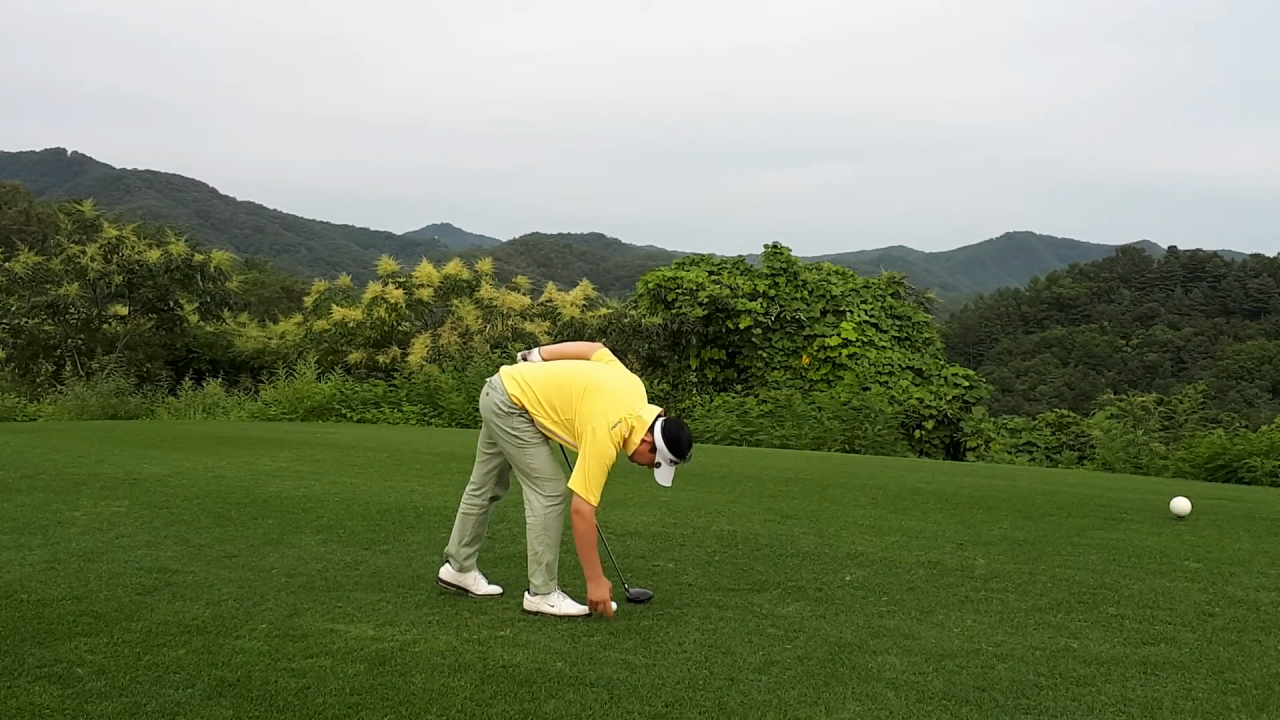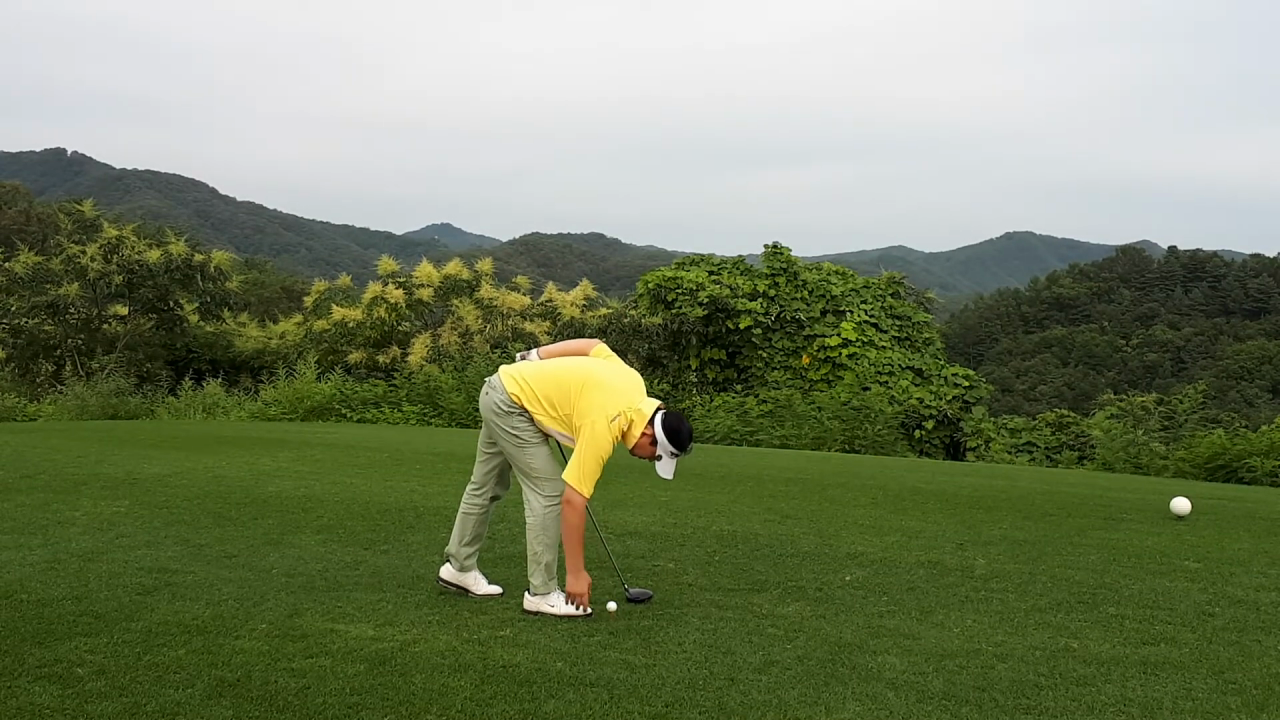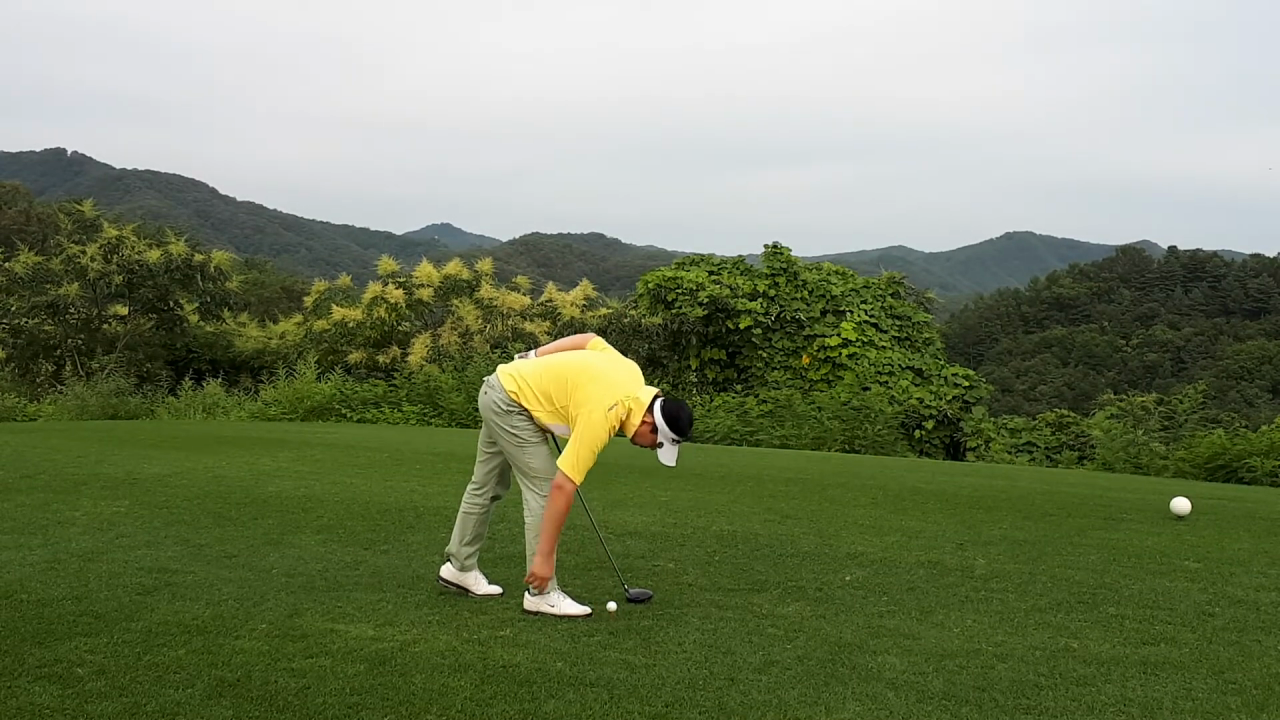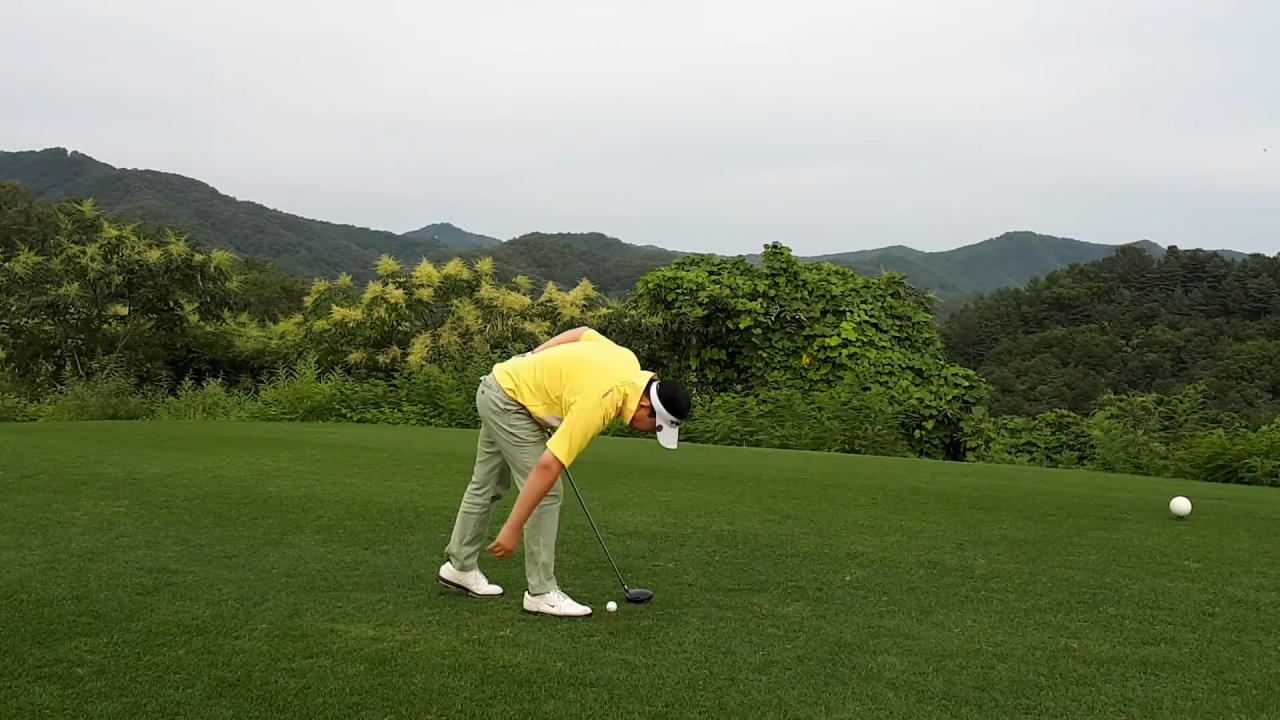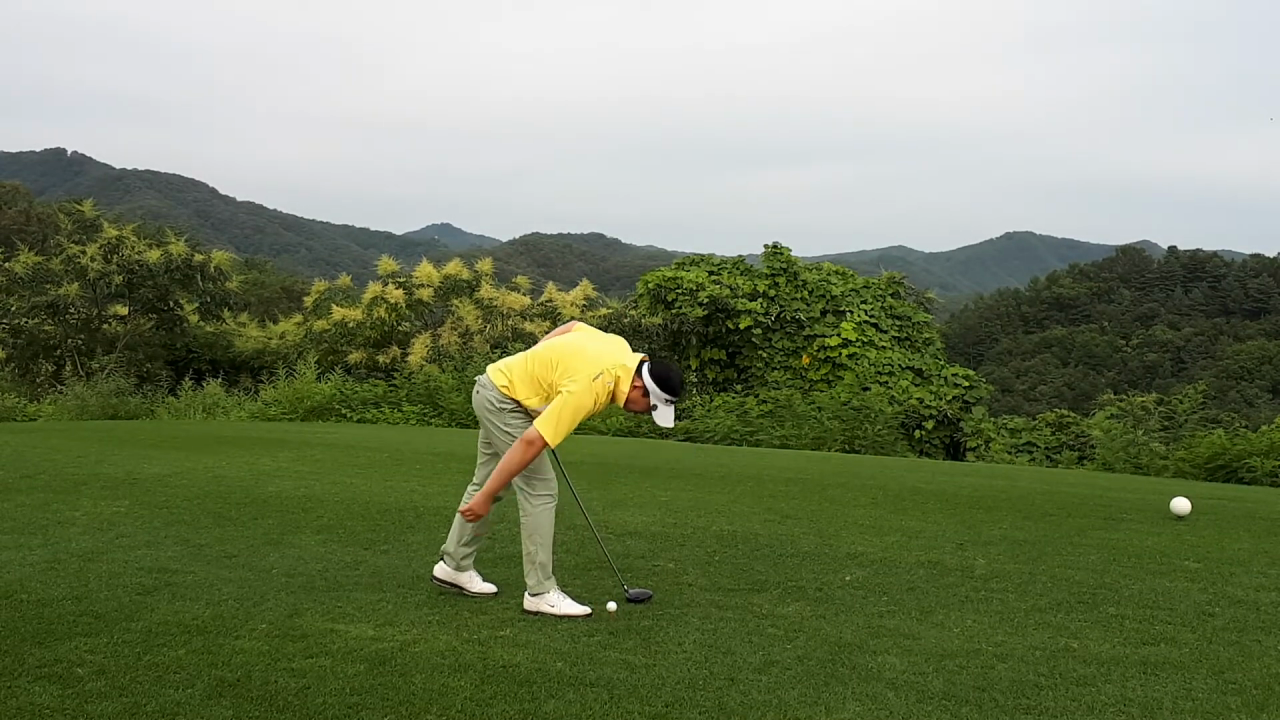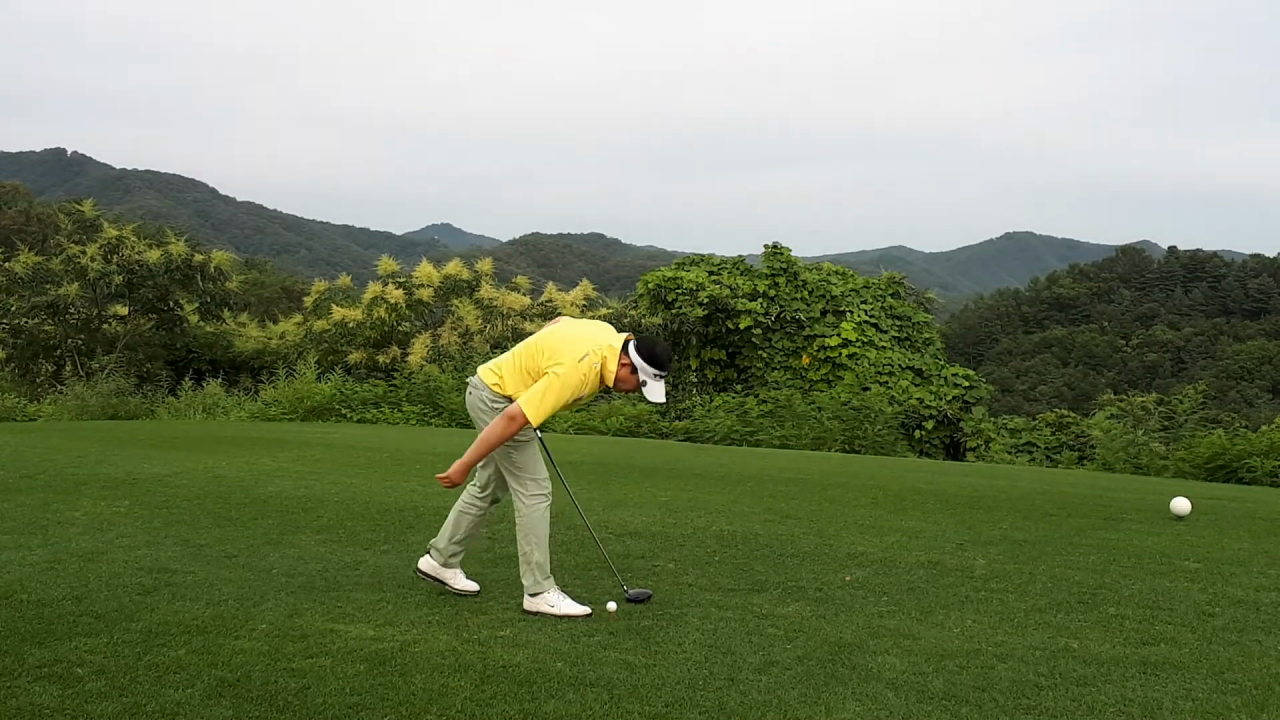
dt=0.1s
person 1, frame 1
left shoulder: (634, 389)
right shoulder: (605, 435)
left elbow: (596, 349)
right elbow: (581, 511)
left wrist: (537, 356)
right wrist: (595, 581)
left hip: (503, 390)
right hip: (511, 404)
left knee: (486, 486)
right knee: (550, 493)
left ankle: (458, 567)
right ankle: (542, 593)
person 1, frame 2
left shoulder: (634, 387)
right shoulder: (604, 428)
left elbow: (593, 345)
right elbow: (572, 501)
left wrist: (536, 358)
right wrist: (575, 573)
left hip: (505, 388)
right hip: (511, 405)
left knee: (487, 486)
right knee: (545, 492)
left ankle: (459, 567)
right ankle: (542, 593)
person 1, frame 3
left shoulder: (633, 378)
right shoulder: (601, 417)
left elbow: (590, 339)
right elbow: (562, 488)
left wrist: (534, 359)
right wrist: (544, 557)
left hip: (503, 388)
right hip: (510, 403)
left knee: (488, 485)
right knee: (543, 490)
left ankle: (459, 566)
right ankle: (542, 594)
person 1, frame 4
left shoulder: (629, 366)
right shoulder: (598, 403)
left elbow: (582, 333)
right elbow: (547, 467)
left wrist: (534, 366)
right wrist: (513, 529)
left hip: (503, 387)
right hip: (507, 401)
left knee: (487, 484)
right knee: (546, 492)
left ankle: (459, 566)
right ankle: (542, 592)
person 1, frame 5
left shoulder: (622, 352)
right shoulder: (590, 388)
left elbow: (573, 327)
right elbow: (530, 443)
right wrist: (487, 497)
left hip: (497, 389)
right hip: (503, 400)
left knee: (487, 484)
right knee: (540, 489)
left ankle: (454, 565)
right ankle: (540, 592)
person 1, frame 6
left shoulder: (608, 337)
right shoulder: (579, 371)
left elbow: (555, 325)
right elbow: (512, 420)
right wrist: (466, 464)
left hip: (499, 393)
right hip: (494, 399)
left knee: (488, 486)
right knee: (534, 490)
left ankle: (442, 559)
right ankle: (540, 593)
